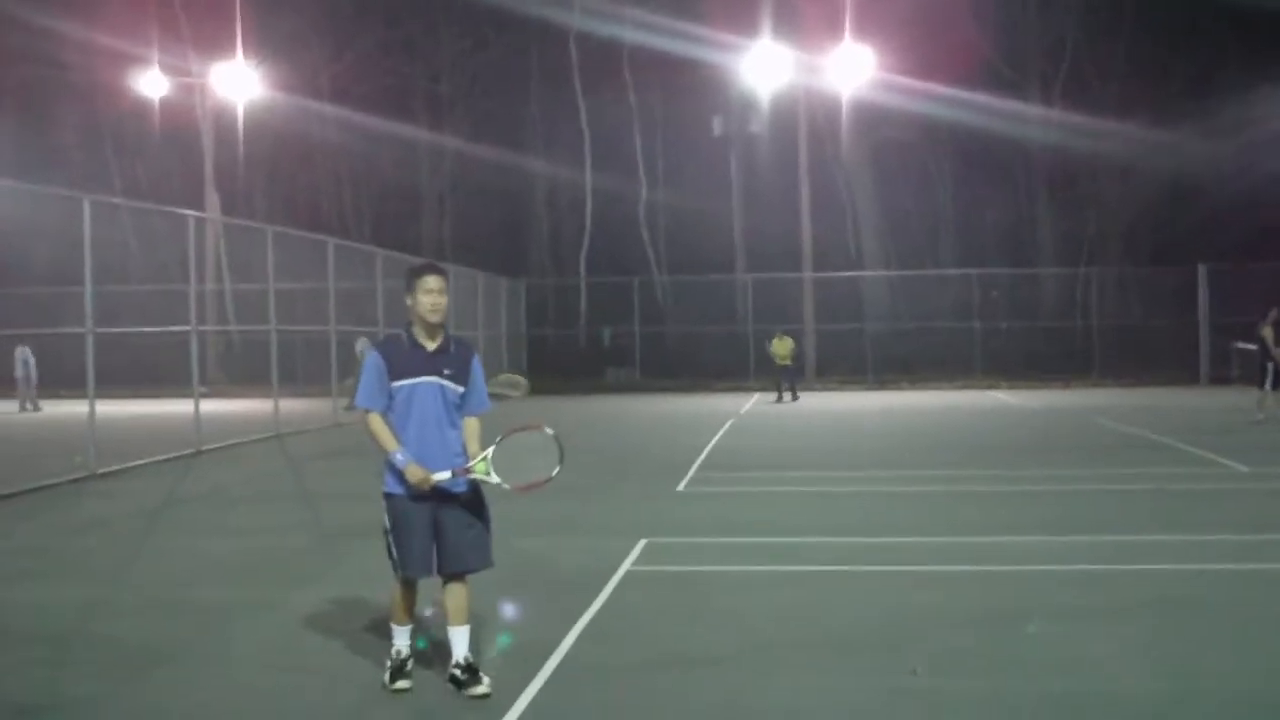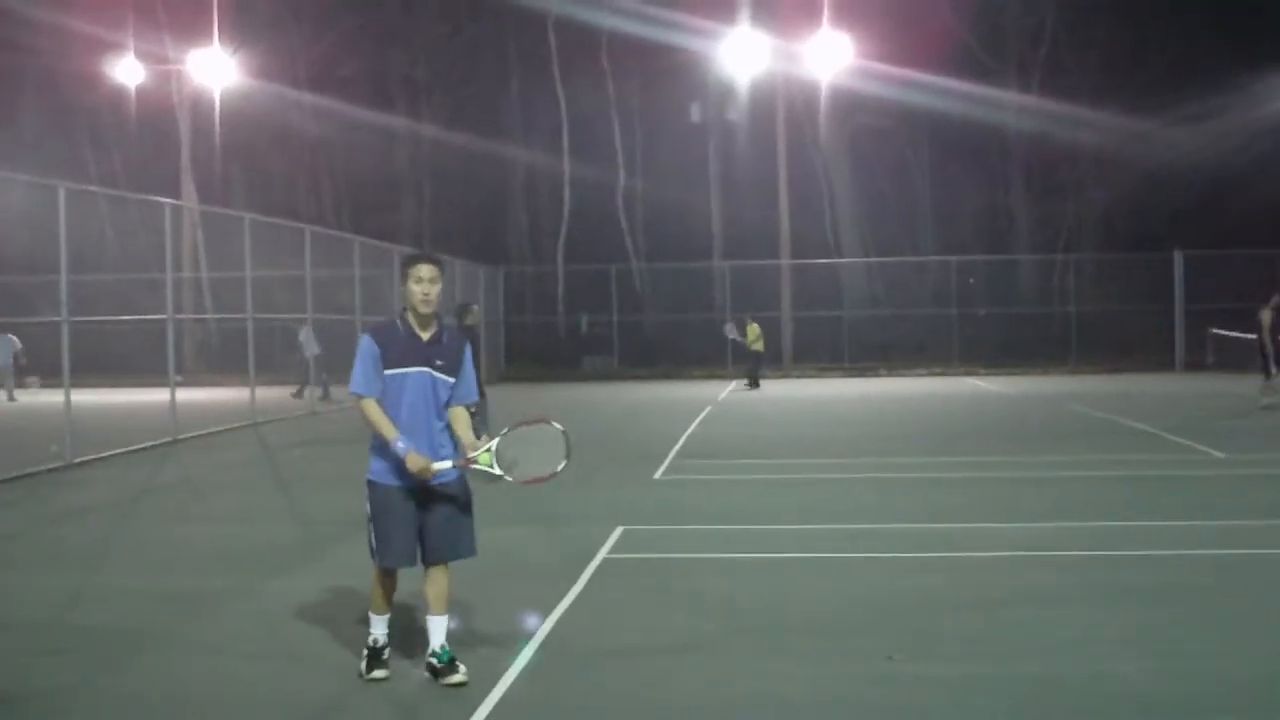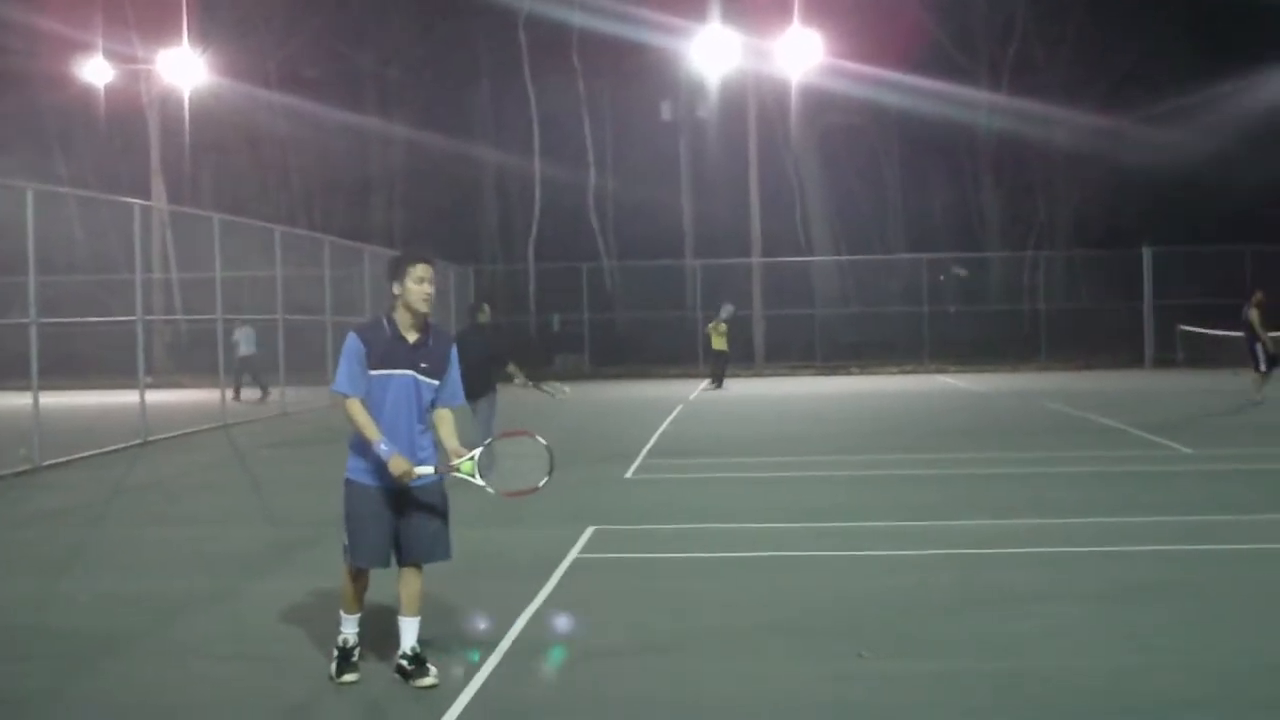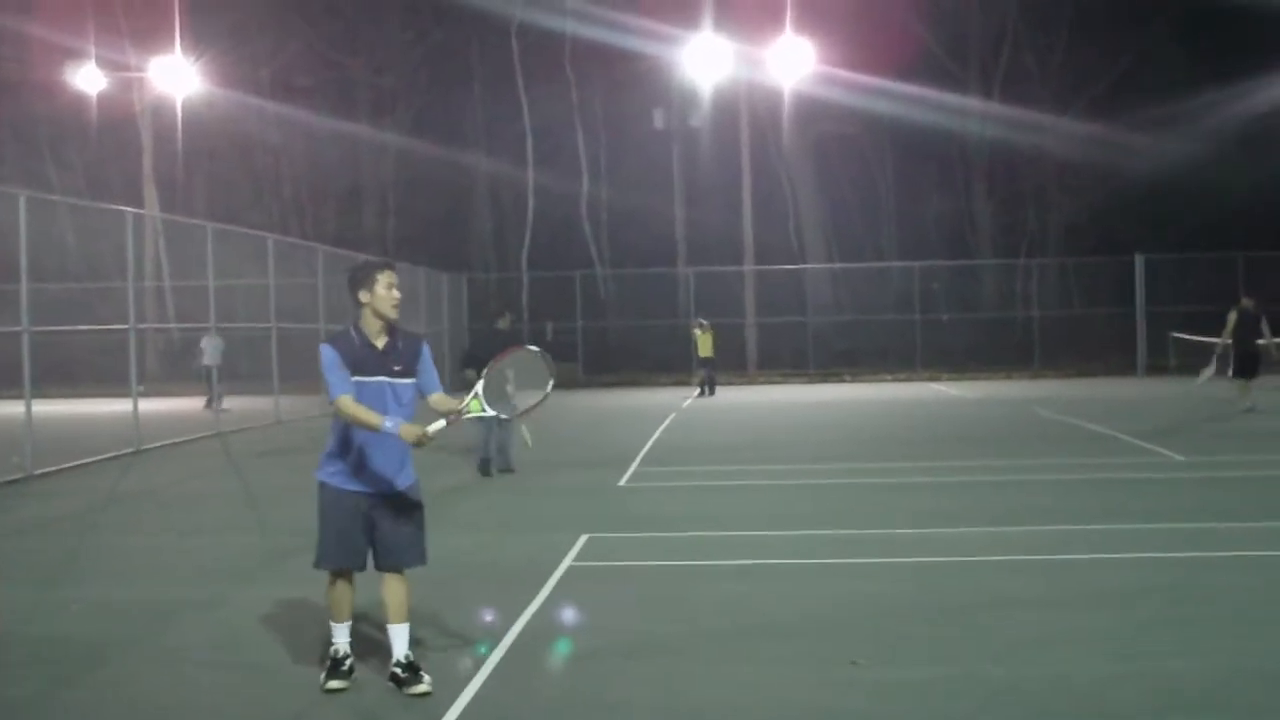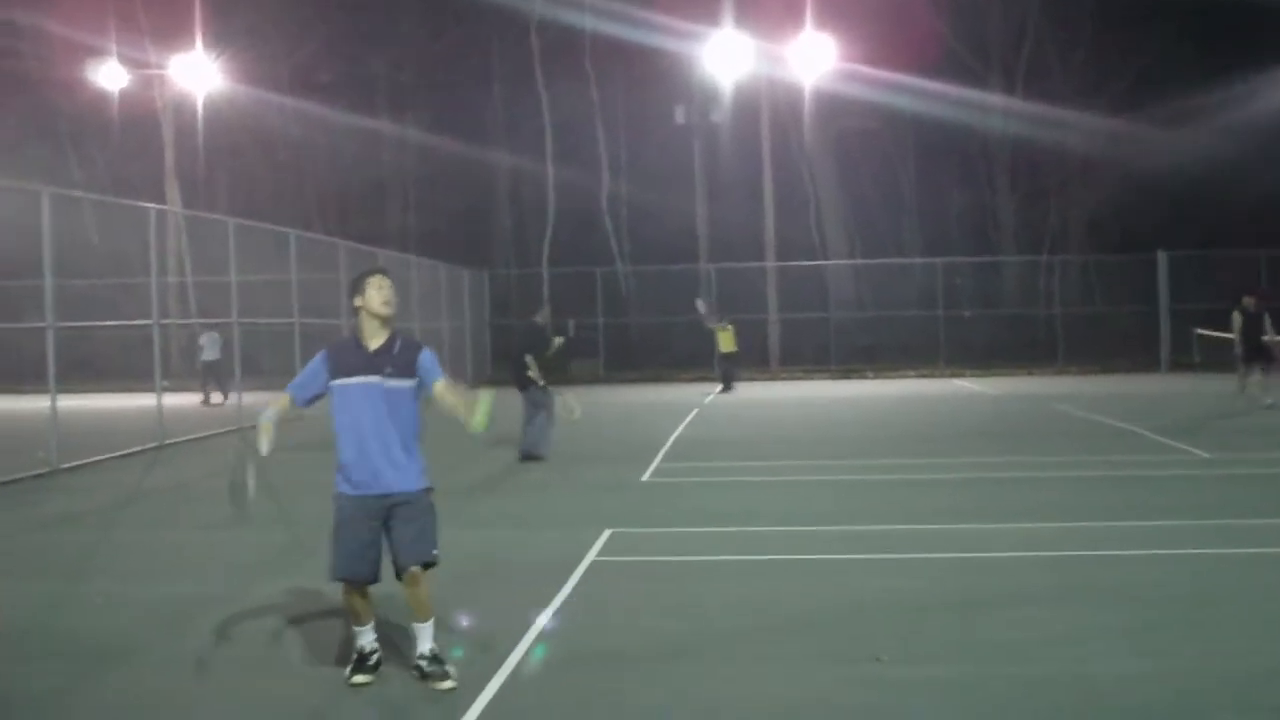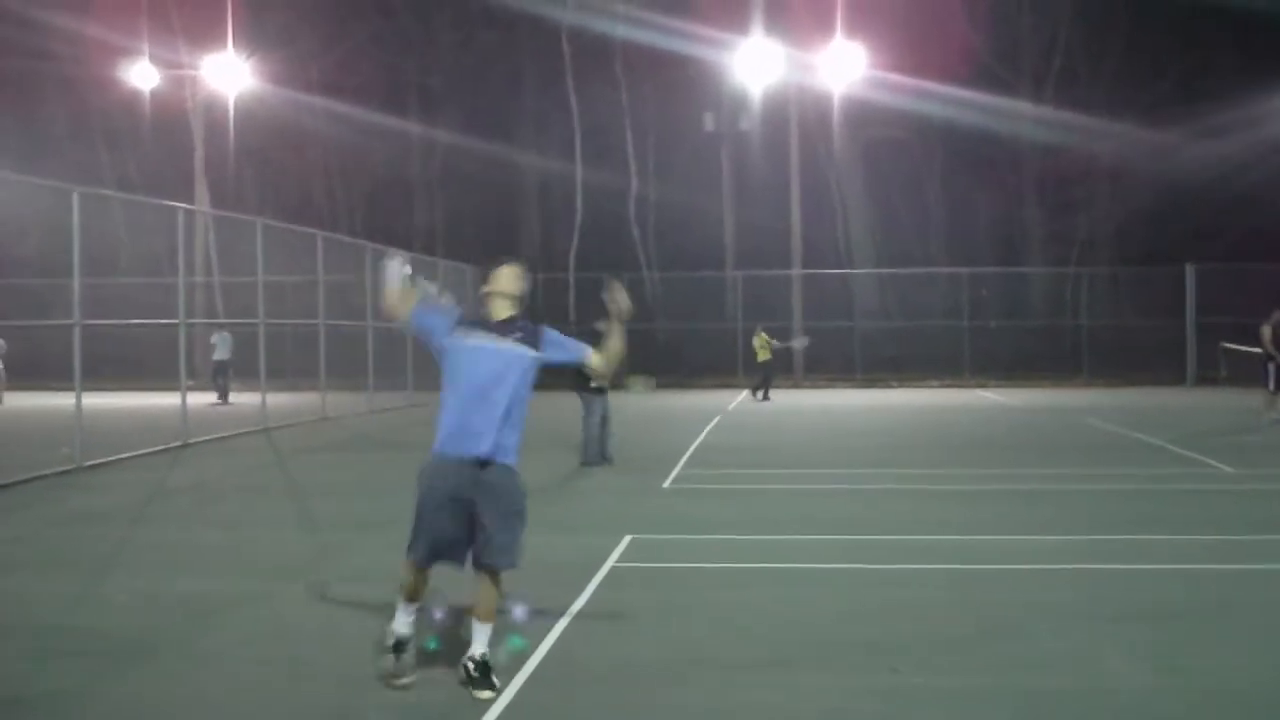
dt=0.7s
person 1, frame 1
left shoulder: (465, 355)
right shoulder: (385, 353)
left elbow: (470, 415)
right elbow: (373, 414)
left wrist: (475, 455)
right wrist: (404, 462)
left hip: (458, 484)
right hip: (407, 484)
left knee: (458, 571)
right knee: (407, 573)
left ankle: (461, 661)
right ankle: (400, 652)
person 1, frame 2
left shoulder: (457, 344)
right shoulder: (377, 339)
left elbow: (457, 405)
right elbow: (367, 401)
left wrist: (468, 440)
right wrist: (405, 450)
left hip: (444, 473)
right hip: (391, 473)
left knee: (439, 560)
right knee: (387, 562)
left ankle: (438, 649)
right ankle: (377, 640)
person 1, frame 3
left shoulder: (443, 346)
right shoulder: (363, 339)
left elbow: (442, 407)
right elbow: (351, 402)
left wrist: (452, 446)
right wrist: (387, 452)
left hip: (421, 475)
right hip: (369, 473)
left knee: (413, 562)
right knee: (360, 563)
left ankle: (408, 651)
right ankle: (347, 641)
person 1, frame 4
left shoulder: (414, 347)
right shoulder: (335, 349)
left elbow: (435, 397)
right elbow: (346, 407)
left wrist: (461, 407)
right wrist: (395, 426)
left hip: (397, 481)
right hip: (344, 480)
left knee: (396, 568)
right knee: (342, 569)
left ankle: (401, 660)
right ankle: (341, 652)
person 1, frame 5
left shoulder: (415, 354)
right shoulder: (333, 358)
left elbow: (441, 390)
right elbow: (292, 398)
left wrist: (463, 402)
right wrist: (268, 418)
left hip: (408, 487)
right hip: (355, 491)
left knee: (415, 570)
right knee: (353, 580)
left ankle: (426, 652)
right ankle: (367, 648)
person 1, frame 6
left shoulder: (539, 339)
right shoulder: (457, 327)
left elbow: (604, 363)
right elbow: (395, 307)
left wrist: (617, 320)
right wrist: (395, 266)
left hip: (498, 472)
right hip: (450, 463)
left knee: (492, 568)
right knee: (421, 559)
left ankle: (477, 659)
right ankle: (401, 630)
